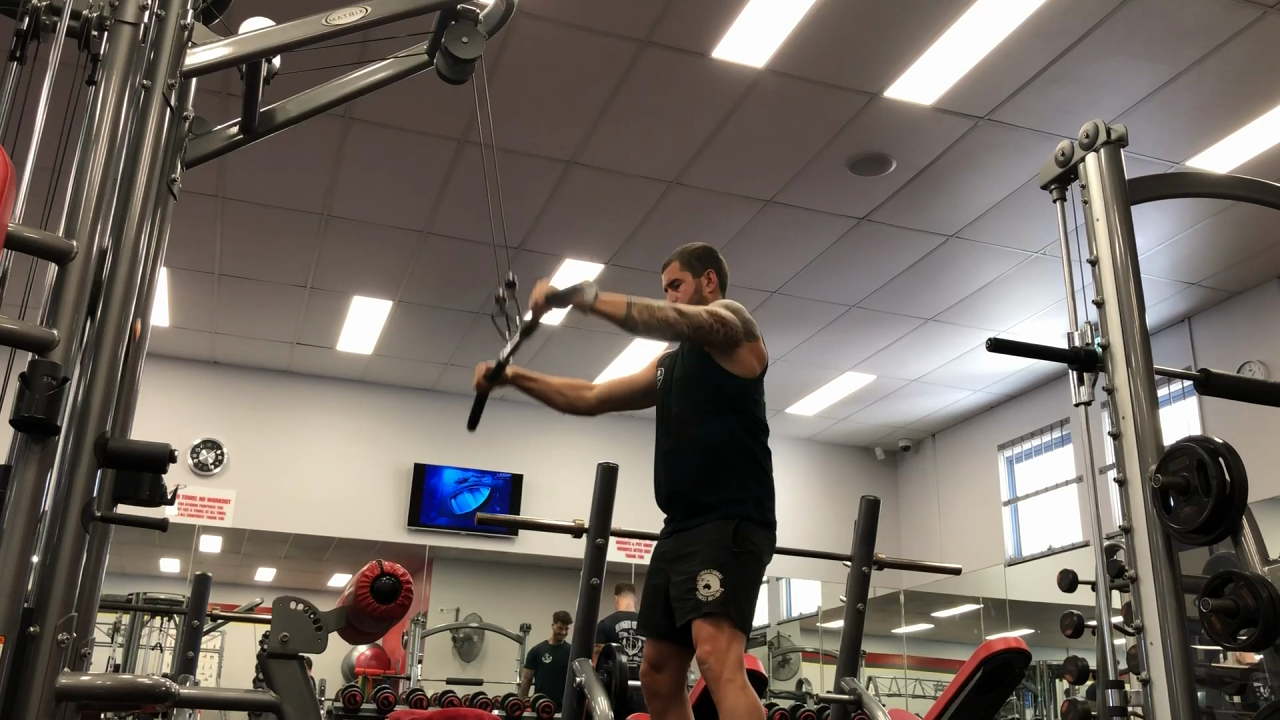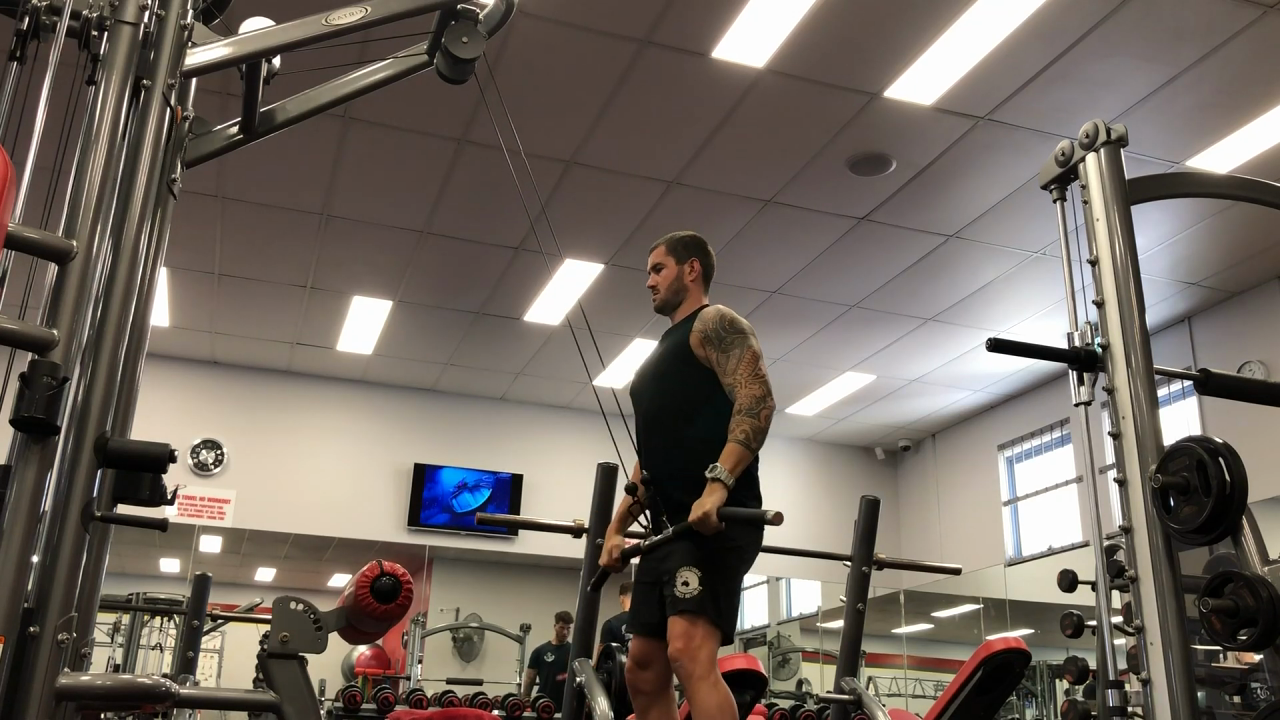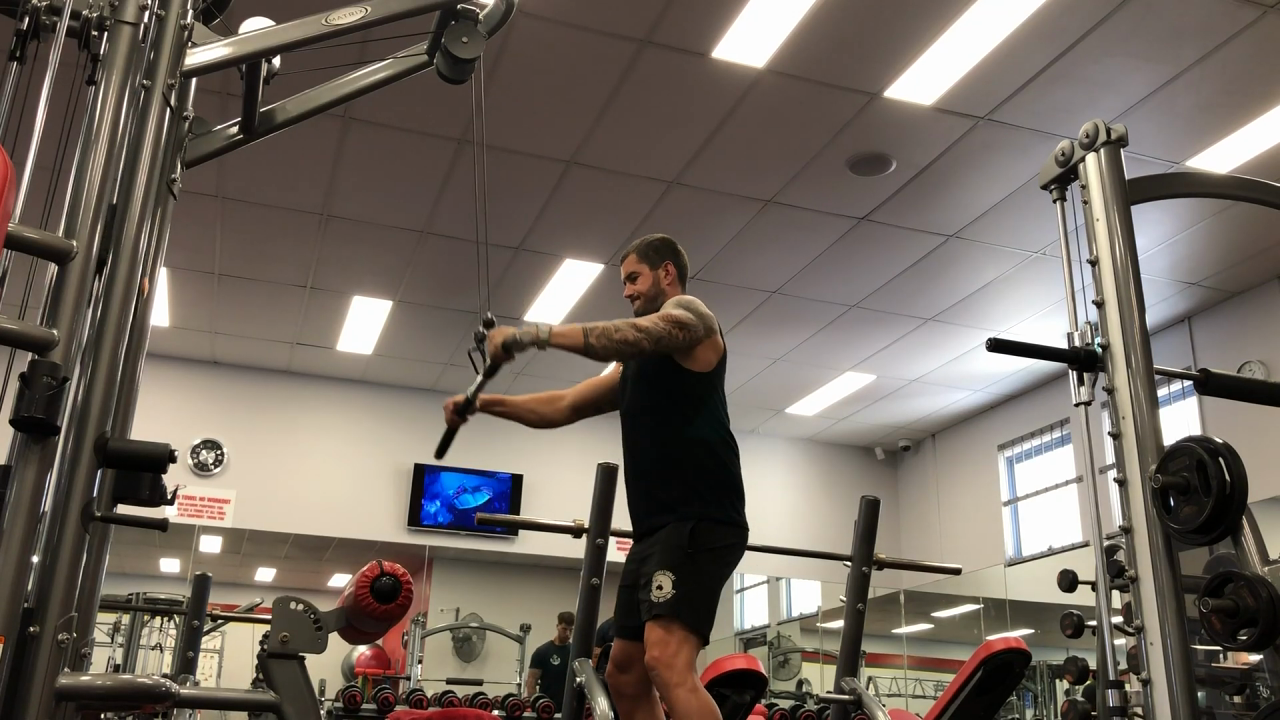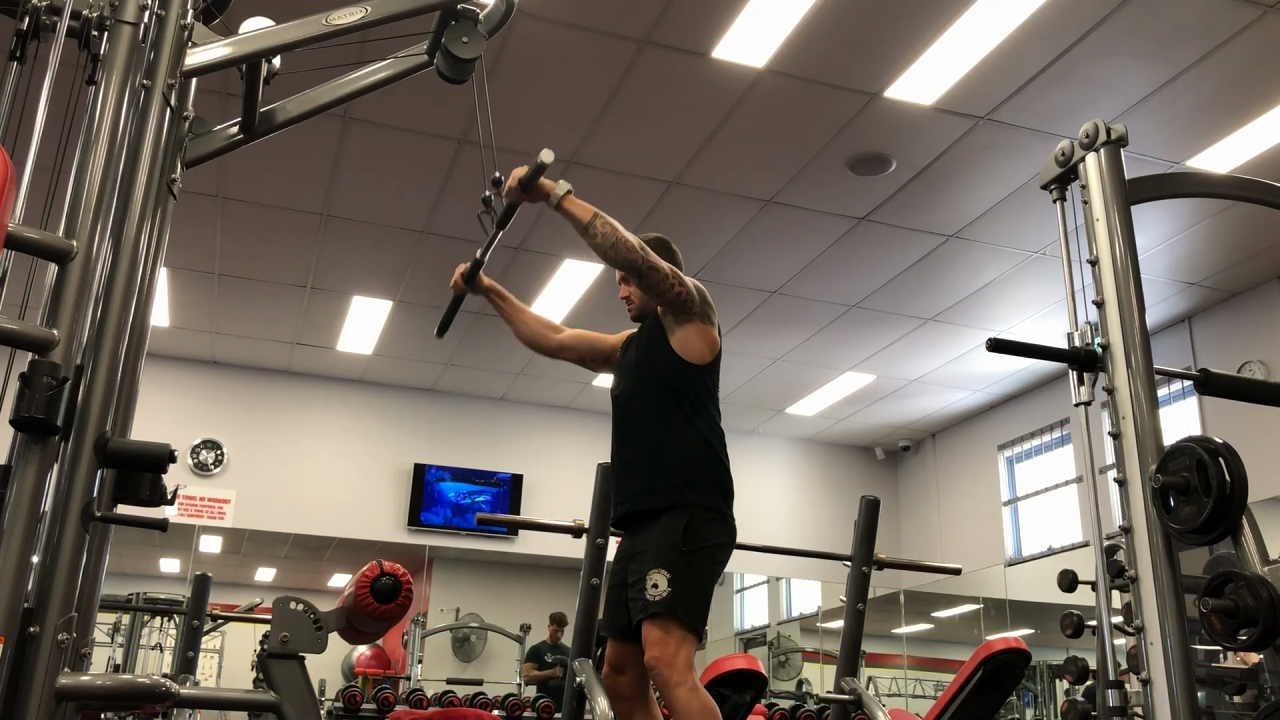
dt=1s
person 1, frame 1
left shoulder: (732, 323)
right shoulder: (669, 366)
left elbow: (672, 319)
right elbow: (591, 398)
left wrist: (580, 294)
right wrist: (515, 376)
left hip: (730, 523)
right hip: (681, 528)
left knee: (718, 658)
right knee: (659, 675)
person 1, frame 2
left shoulder: (716, 324)
right shoulder: (663, 352)
left elbow: (757, 400)
left wrist: (718, 482)
right wrist: (618, 525)
left hip: (716, 521)
right hip: (670, 528)
left knee: (689, 654)
right knee: (643, 671)
person 1, frame 3
left shoulder: (688, 315)
right shoulder: (635, 364)
left elbow: (627, 335)
right elbow: (565, 407)
left wrist: (533, 334)
right wrist: (483, 404)
left hip: (700, 521)
right hip: (657, 529)
left knee: (667, 661)
right knee: (625, 673)
person 1, frame 4
left shoulder: (689, 313)
right shoulder: (630, 348)
left elbow: (632, 254)
right elbow: (554, 340)
left wrist: (555, 193)
right wrist: (490, 292)
left hip: (687, 518)
right hip: (643, 525)
left knee: (666, 661)
right knee: (621, 674)
